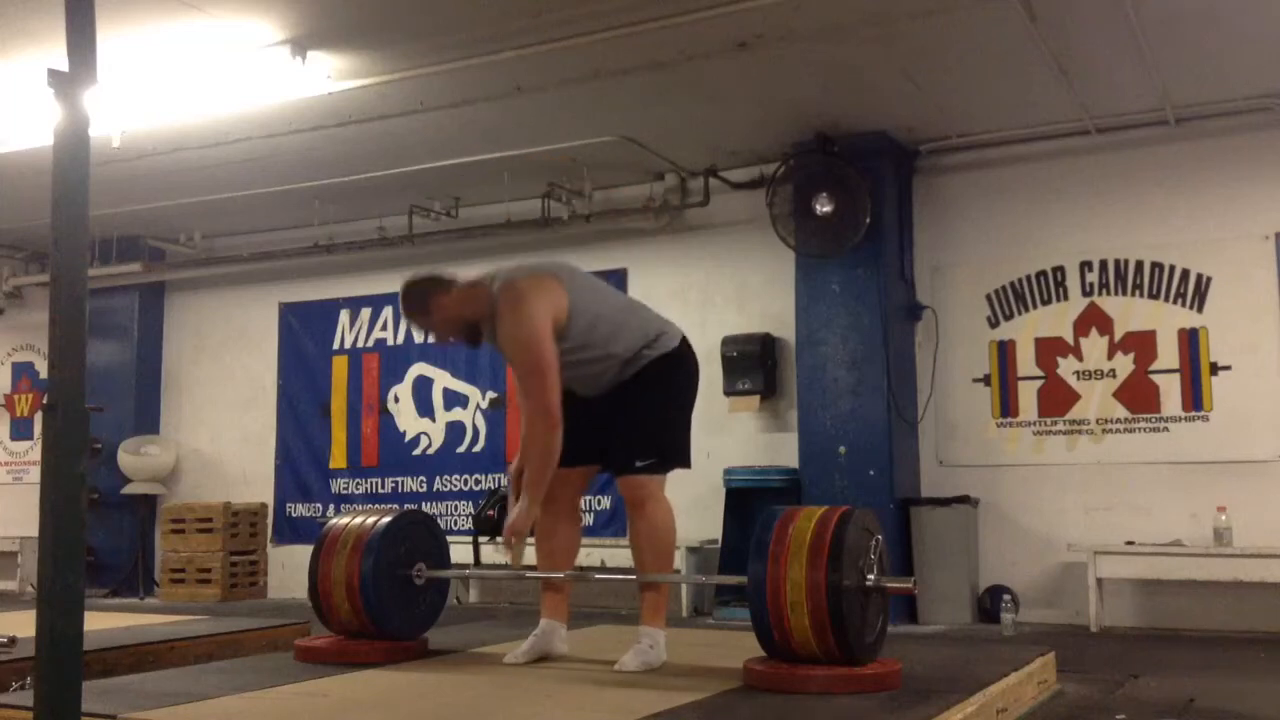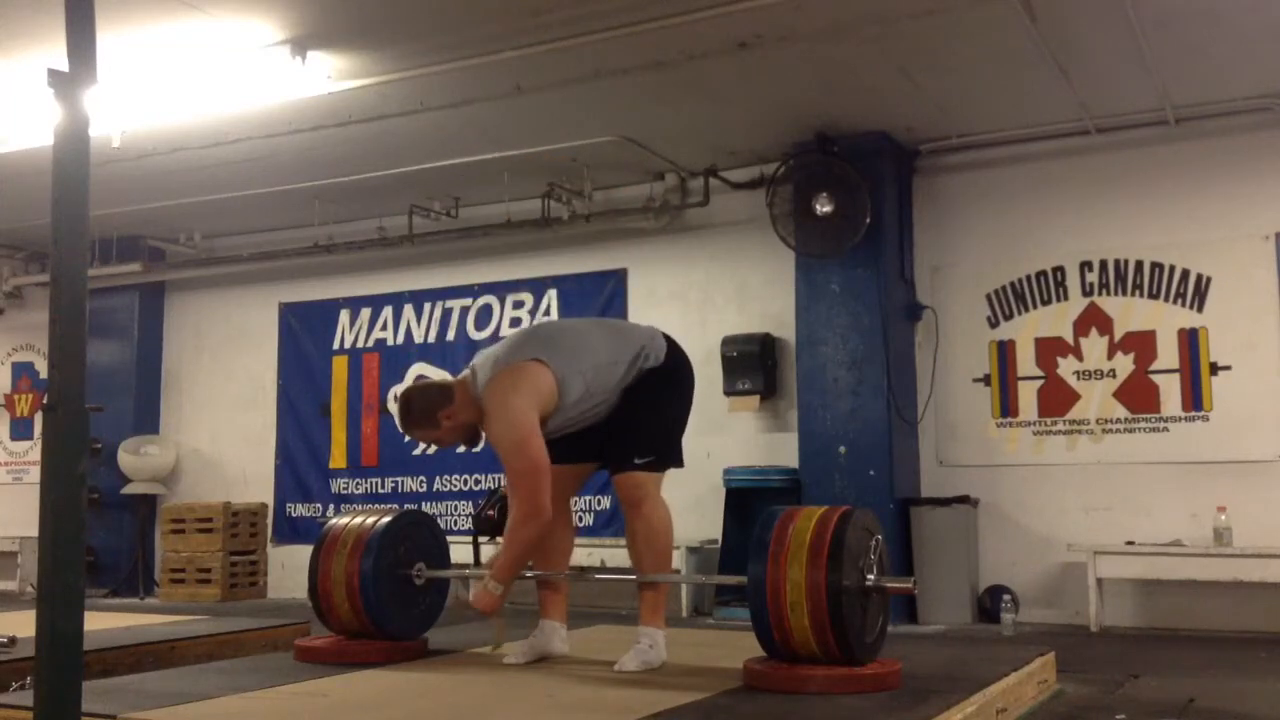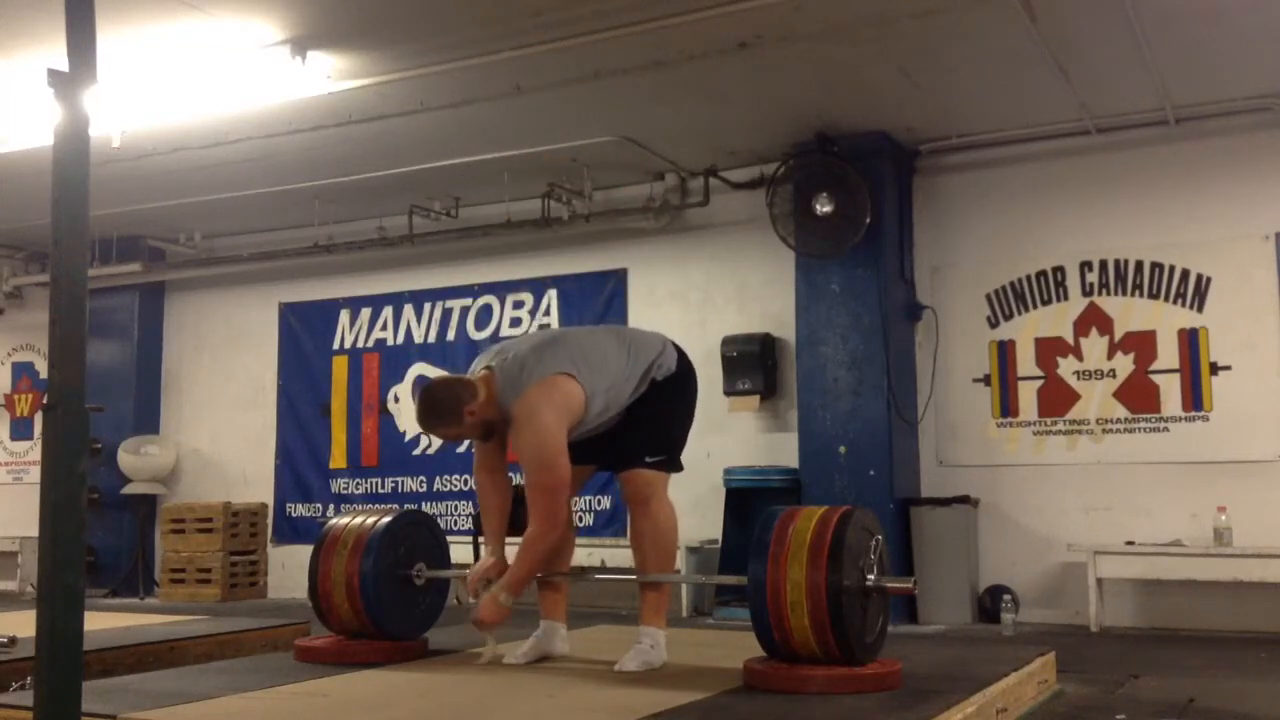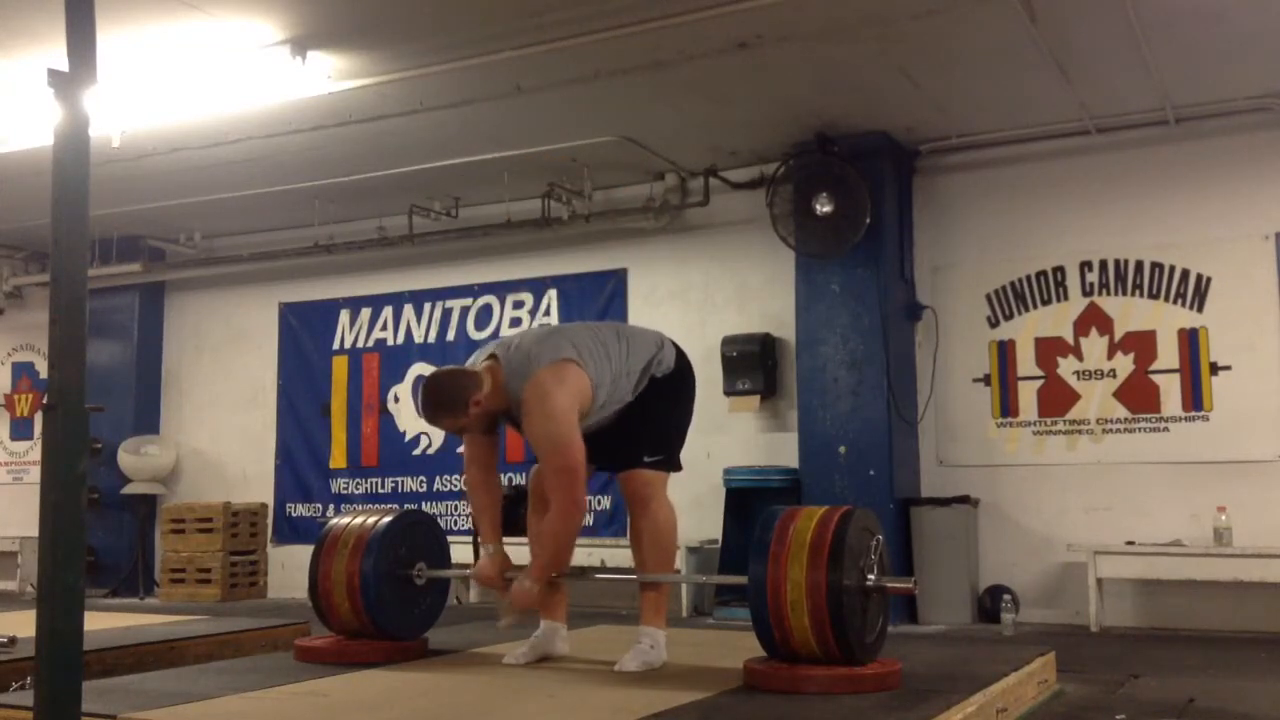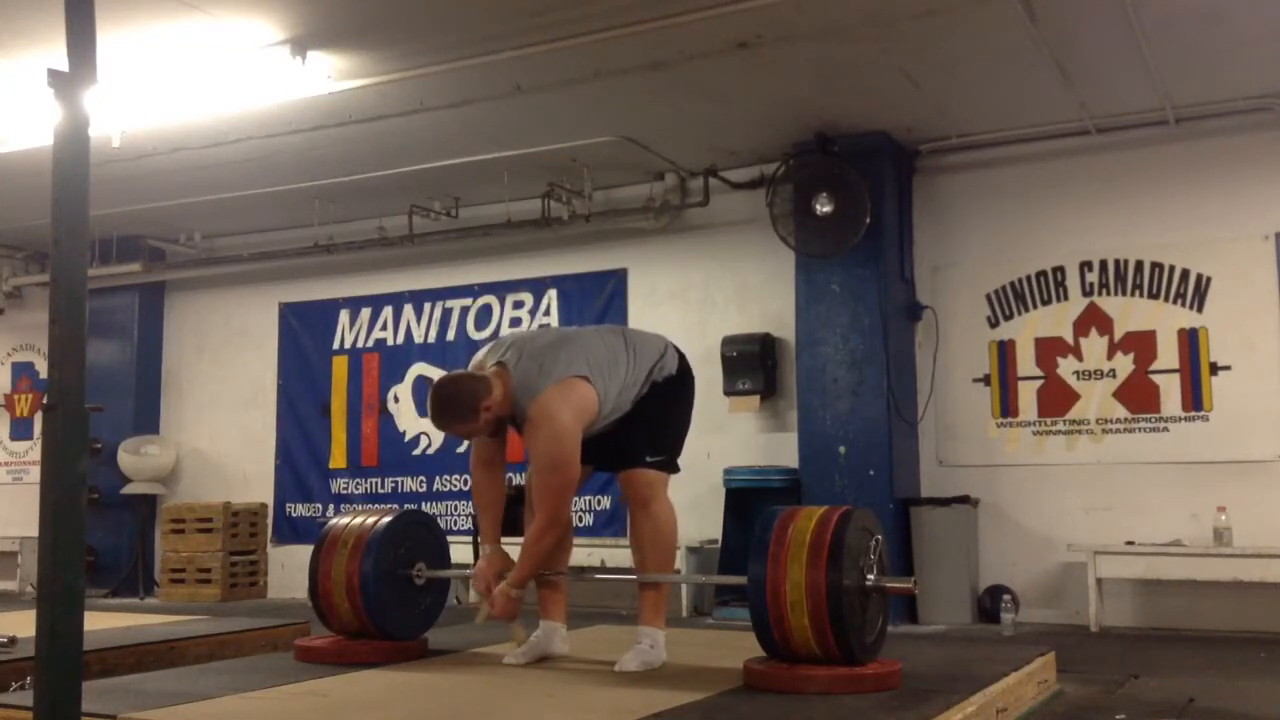
dt=1s
person 1, frame 1
left shoulder: (517, 308)
right shoulder: (488, 308)
left elbow: (547, 417)
left wrist: (527, 506)
right wrist: (526, 458)
left hip: (657, 364)
right hip: (601, 380)
left knee: (639, 488)
right knee: (556, 490)
left ankle: (653, 636)
right ankle: (552, 628)
person 1, frame 2
left shoulder: (505, 405)
right shoulder: (476, 382)
left elbow: (533, 511)
left wrist: (496, 584)
right wrist: (512, 550)
left hip: (653, 371)
right hip: (600, 388)
left knee: (635, 490)
right knee: (548, 490)
left ankle: (651, 635)
right ankle: (551, 629)
person 1, frame 3
left shoulder: (535, 413)
right shoulder: (479, 385)
left elbow: (552, 522)
right elbow: (490, 472)
left wrist: (503, 597)
right wrist: (493, 552)
left hip: (659, 378)
right hip: (606, 388)
left knee: (642, 488)
right knee: (545, 490)
left ankle: (652, 635)
right ankle: (552, 630)
person 1, frame 4
left shoulder: (544, 400)
right shoulder: (475, 378)
left elbow: (570, 505)
right elbow: (479, 470)
left wrist: (532, 583)
right wrist: (491, 549)
left hip: (657, 377)
right hip: (606, 390)
left knee: (642, 487)
right knee: (542, 488)
left ankle: (652, 635)
right ankle: (552, 630)
person 1, frame 5
left shoulder: (551, 415)
right shoulder: (480, 378)
left elbow: (552, 518)
right elbow: (486, 466)
left wrist: (513, 588)
right wrist: (490, 549)
left hip: (658, 379)
right hip: (604, 379)
left knee: (642, 487)
right knee: (542, 491)
left ankle: (652, 635)
right ankle: (552, 630)
